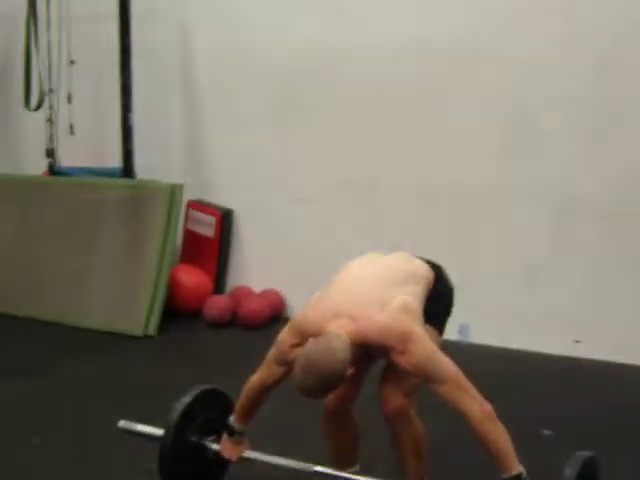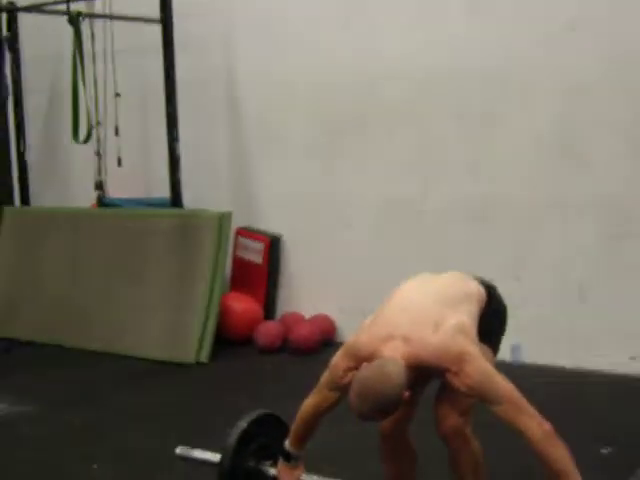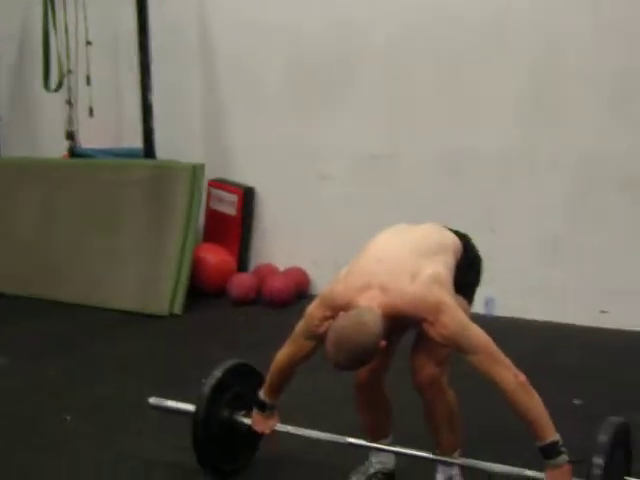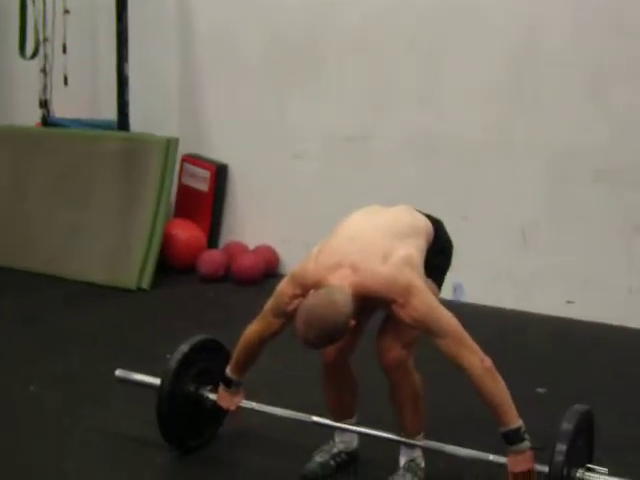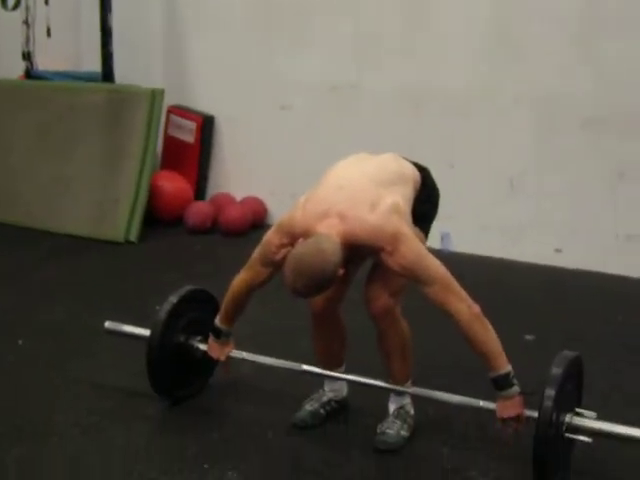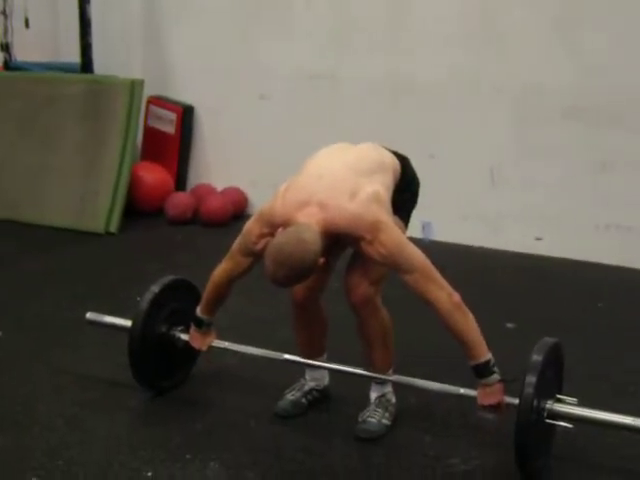
dt=0.2s
person 1, frame 1
left shoulder: (403, 342)
right shoulder: (301, 332)
left elbow: (478, 408)
right elbow: (261, 380)
right wrist: (234, 433)
left hip: (428, 289)
left knee: (395, 404)
right knee: (335, 404)
person 1, frame 2
left shoulder: (460, 364)
right shoulder: (355, 354)
left elbow: (537, 428)
right elbow: (316, 402)
left knee: (451, 423)
right knee: (391, 428)
person 1, frame 3
left shoulder: (434, 313)
right shoulder: (331, 305)
left elbow: (512, 378)
right elbow: (289, 354)
right wrist: (265, 406)
left knee: (427, 374)
right knee: (365, 378)
person 1, frame 4
left shoulder: (404, 294)
right shoulder: (302, 283)
left elbow: (477, 362)
right elbow: (258, 330)
left wrist: (517, 440)
right wrist: (231, 382)
left knee: (394, 355)
right knee: (333, 356)
right ankle: (344, 442)
person 1, frame 5
left shoulder: (392, 240)
right shoulder: (290, 231)
left elbow: (466, 309)
right elbow: (246, 280)
left wrist: (506, 385)
right wrist: (220, 333)
left knee: (381, 303)
right knee: (321, 306)
left ankle: (402, 403)
right ankle: (334, 390)
person 1, frame 6
left shoulder: (371, 228)
right shoulder: (270, 220)
left elbow: (446, 297)
right elbow: (227, 270)
left wrist: (487, 373)
right wrist: (202, 323)
left knee: (360, 291)
right knee: (302, 295)
left ankle: (383, 392)
right ankle: (315, 379)
